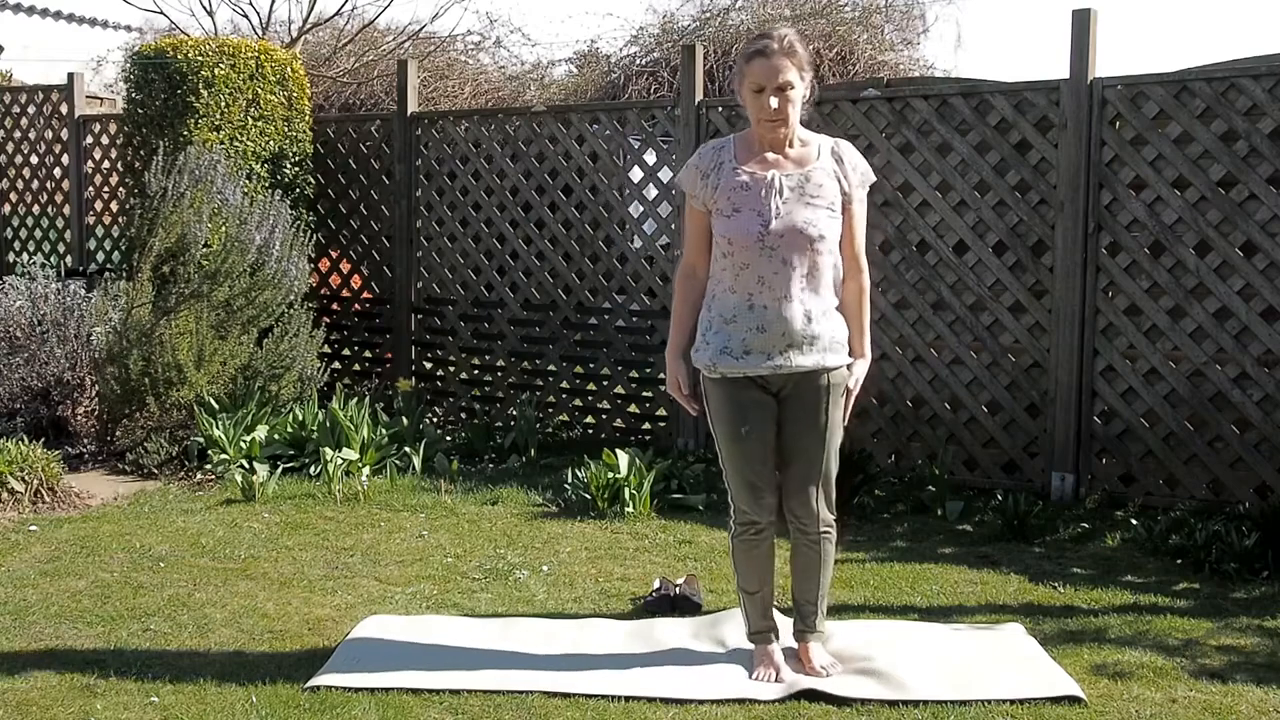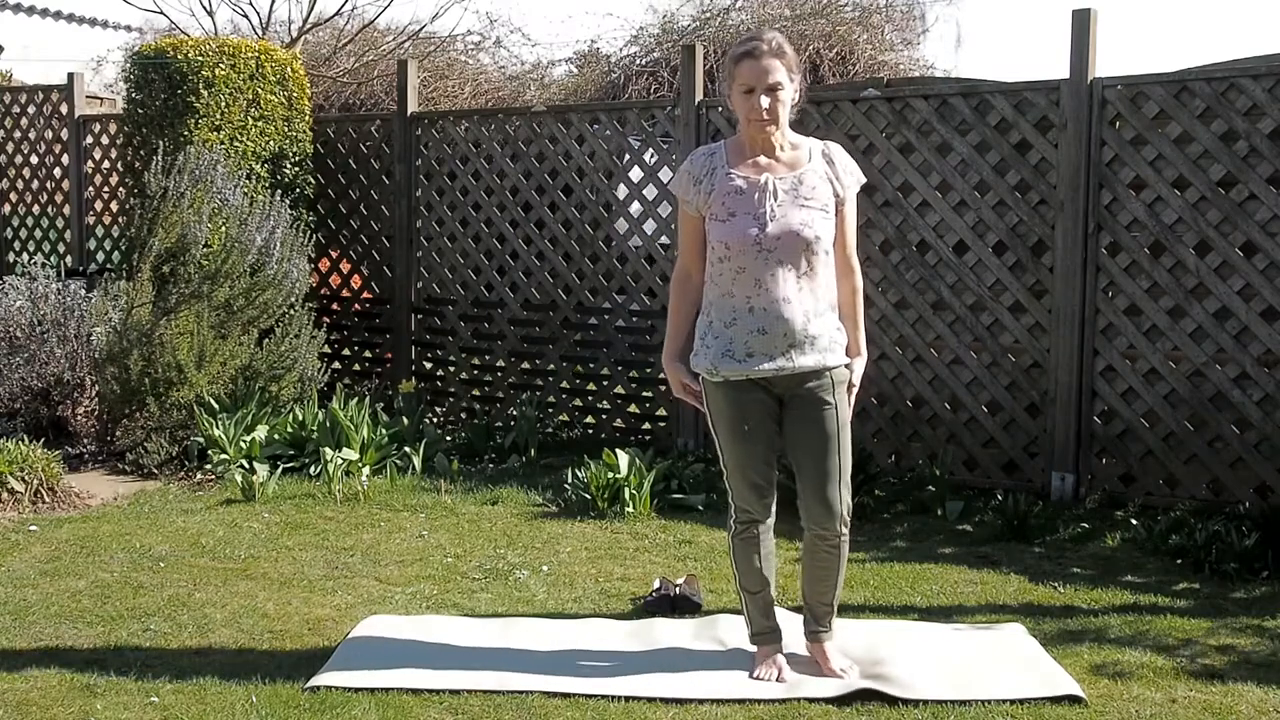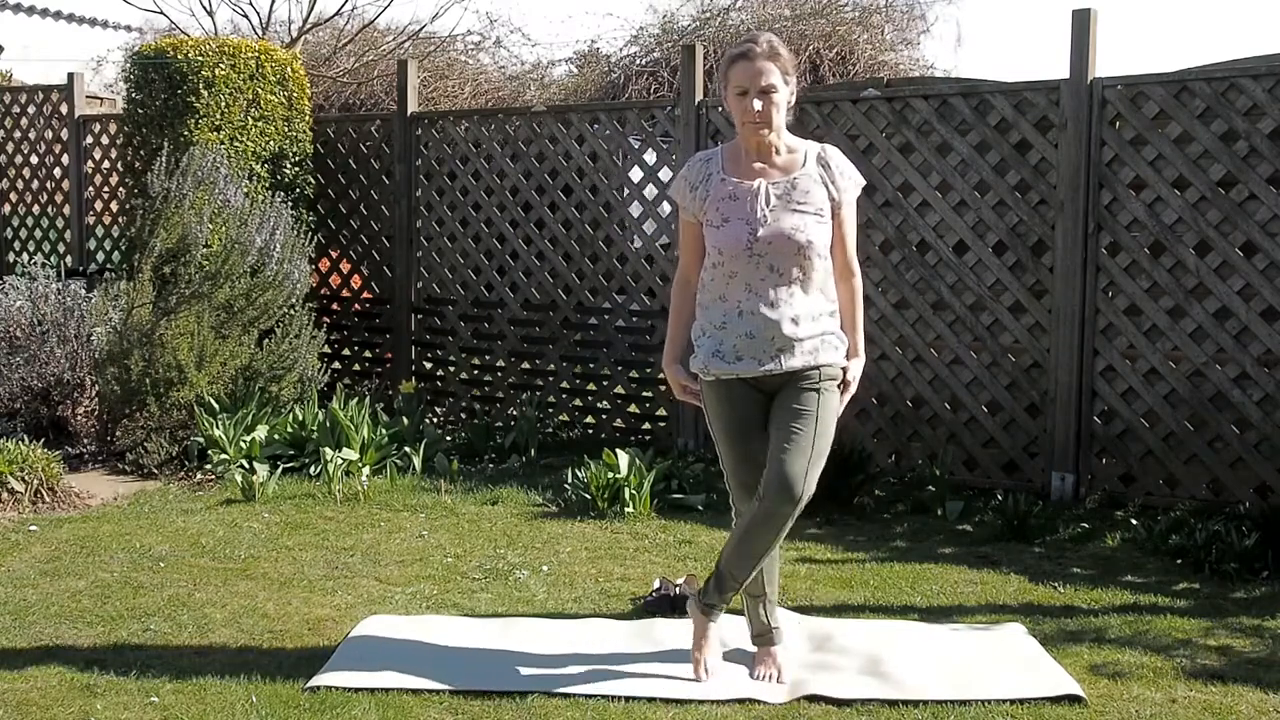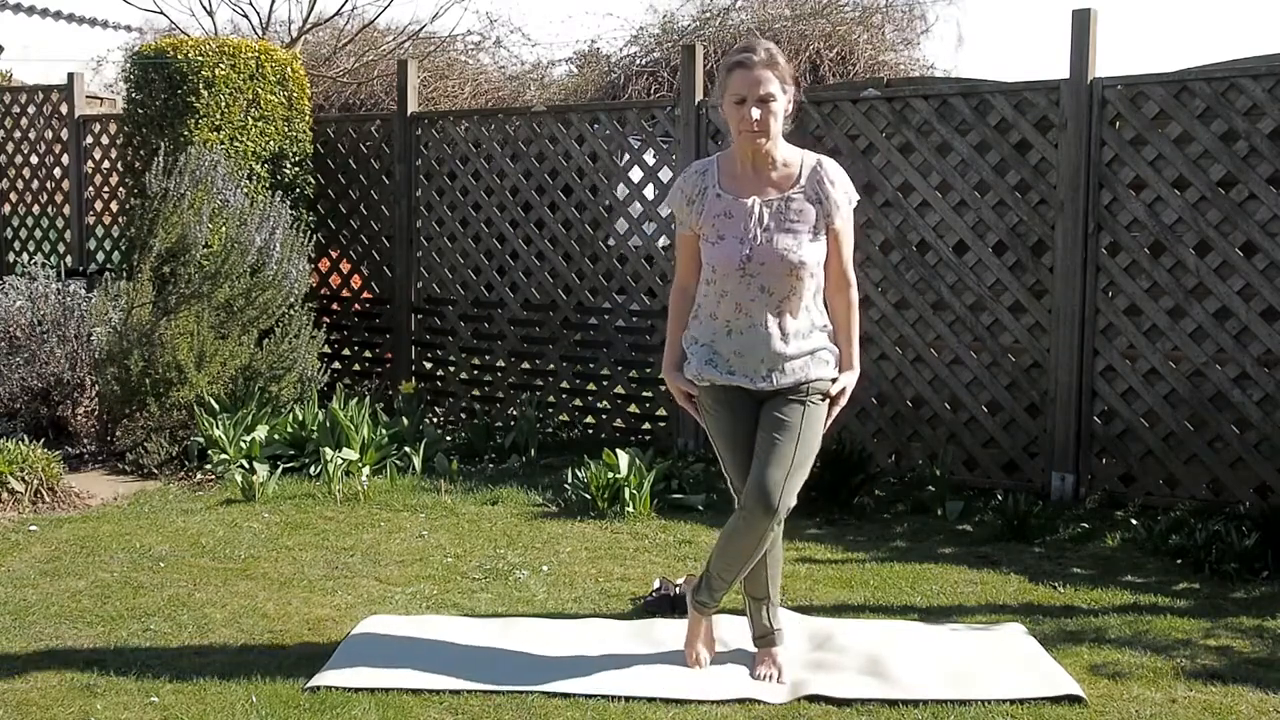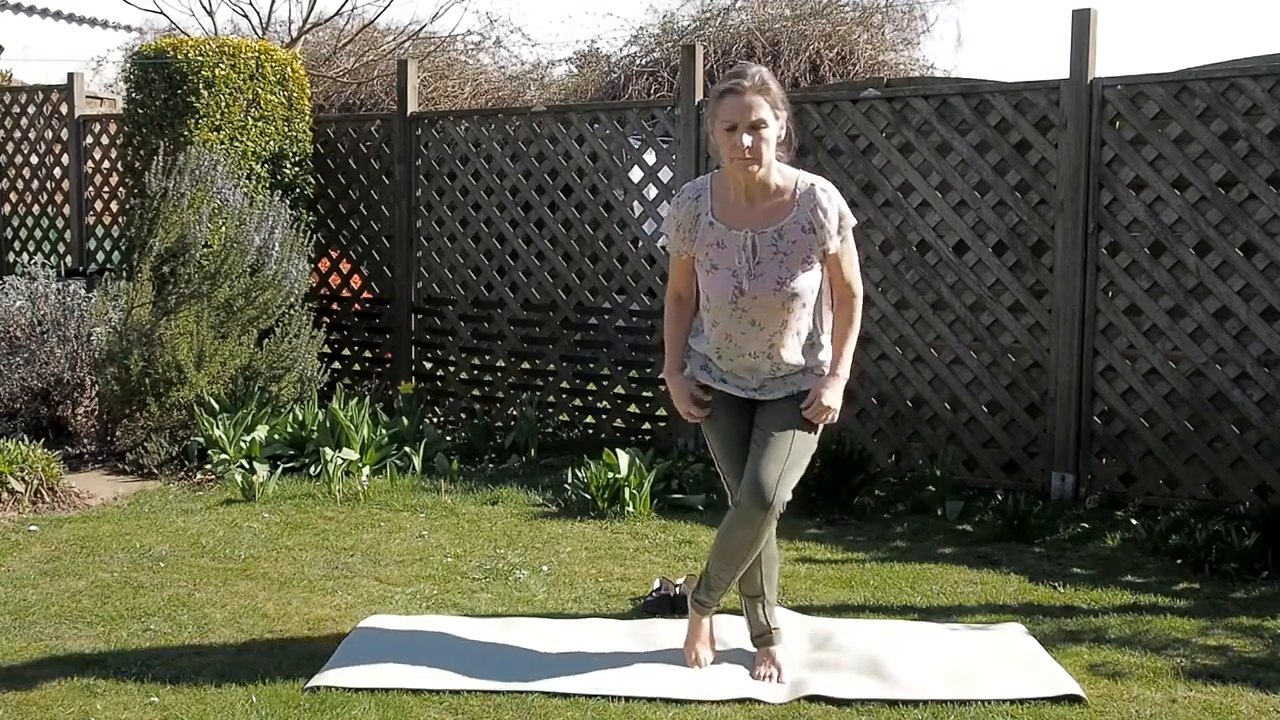
dt=1s
person 1, frame 1
left shoulder: (839, 162)
right shoulder: (713, 165)
left elbow: (854, 268)
right elbow: (694, 268)
left wrist: (861, 353)
right wrist: (676, 352)
left hip: (816, 364)
right hip: (733, 364)
left knee: (812, 510)
right knee: (752, 511)
left ankle: (810, 634)
right ankle: (763, 638)
person 1, frame 2
left shoulder: (830, 165)
right shoulder: (704, 170)
left elbow: (847, 269)
right elbow: (689, 272)
left wrist: (858, 351)
right wrist: (674, 356)
left hip: (816, 365)
right hip: (732, 369)
left knee: (830, 511)
right knee: (751, 509)
left ankle: (820, 631)
right ankle: (765, 639)
person 1, frame 3
left shoulder: (826, 168)
right shoulder: (701, 175)
left elbow: (846, 271)
right elbow: (688, 275)
left wrist: (856, 351)
right wrist: (673, 356)
left hip: (812, 362)
right hip: (728, 366)
left knee: (789, 491)
right knee: (751, 501)
left ankle: (709, 601)
right ankle: (766, 635)
person 1, frame 4
left shoulder: (823, 181)
right shoulder: (697, 184)
left elbow: (841, 283)
right elbow: (686, 283)
left wrist: (850, 363)
right wrist: (672, 362)
left hip: (801, 374)
right hip: (720, 373)
left knee: (770, 503)
right knee: (756, 505)
left ankle: (702, 598)
right ankle: (768, 637)
person 1, frame 5
left shoulder: (818, 202)
right shoulder: (691, 206)
left elbow: (848, 294)
right elbow: (679, 294)
left wrist: (836, 378)
right wrist: (674, 373)
left hip: (796, 385)
right hip: (718, 382)
left knee: (762, 501)
right knee: (751, 505)
left ankle: (701, 602)
right ankle: (766, 635)
